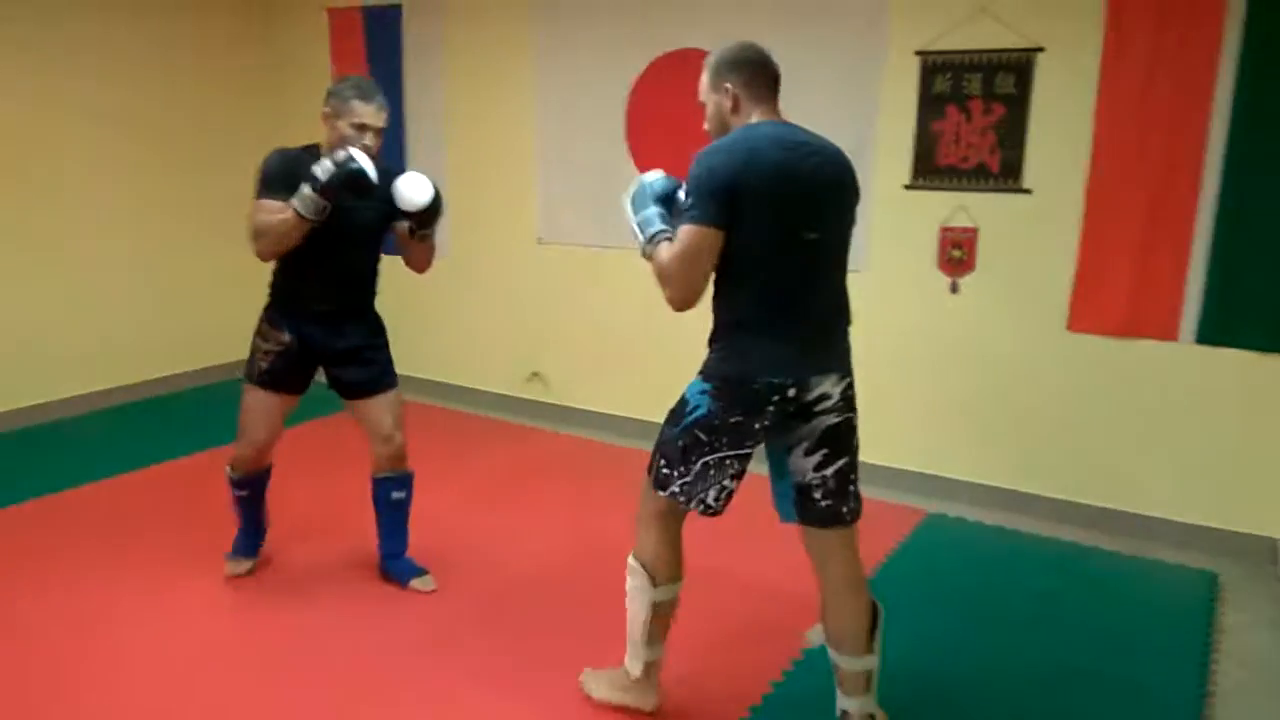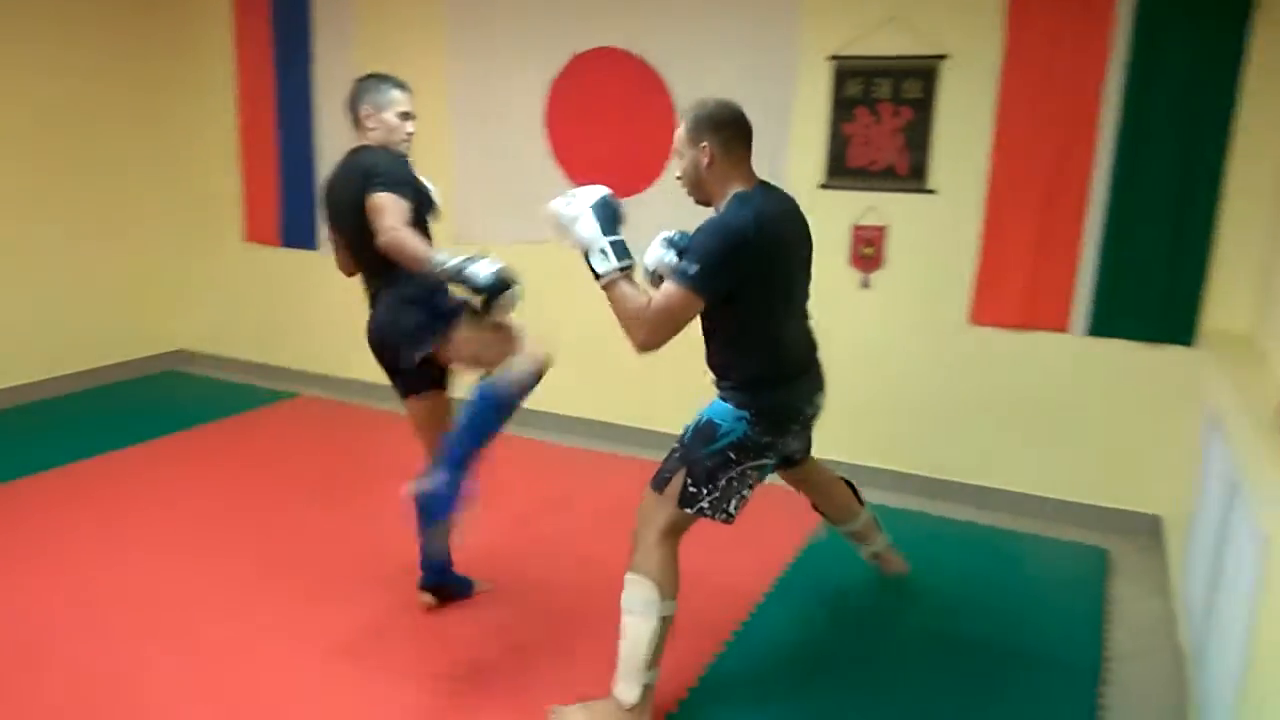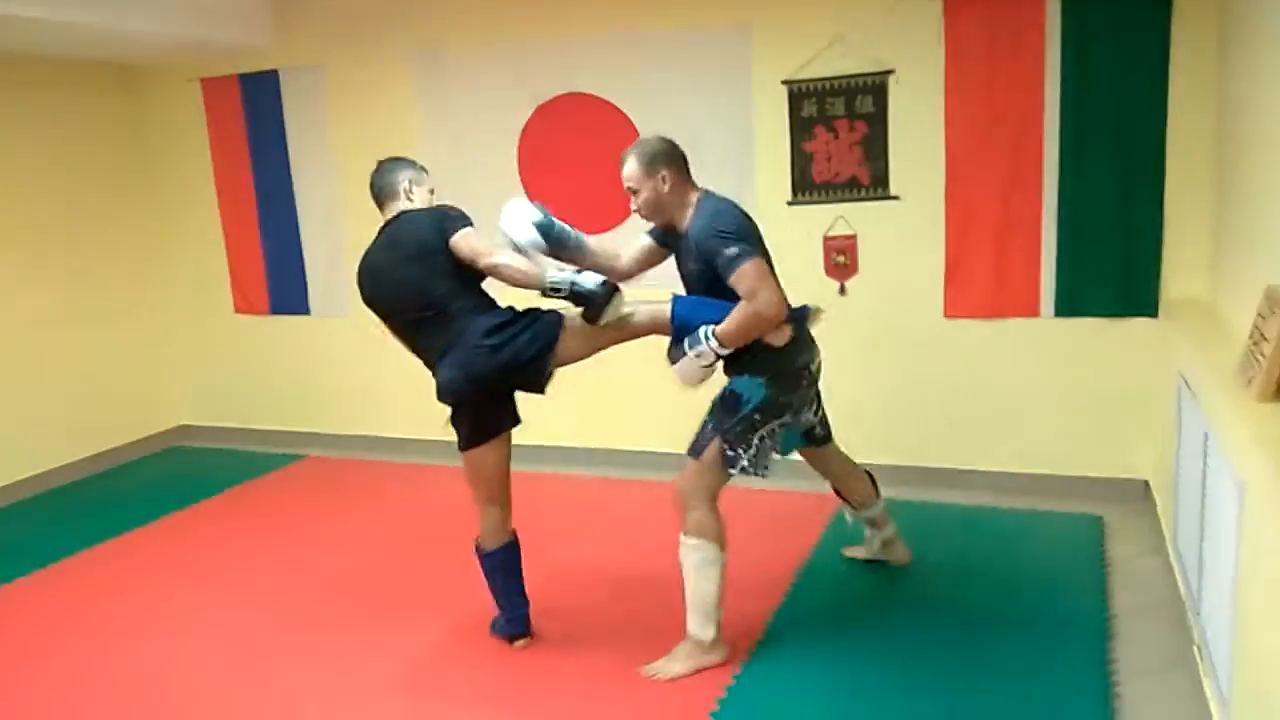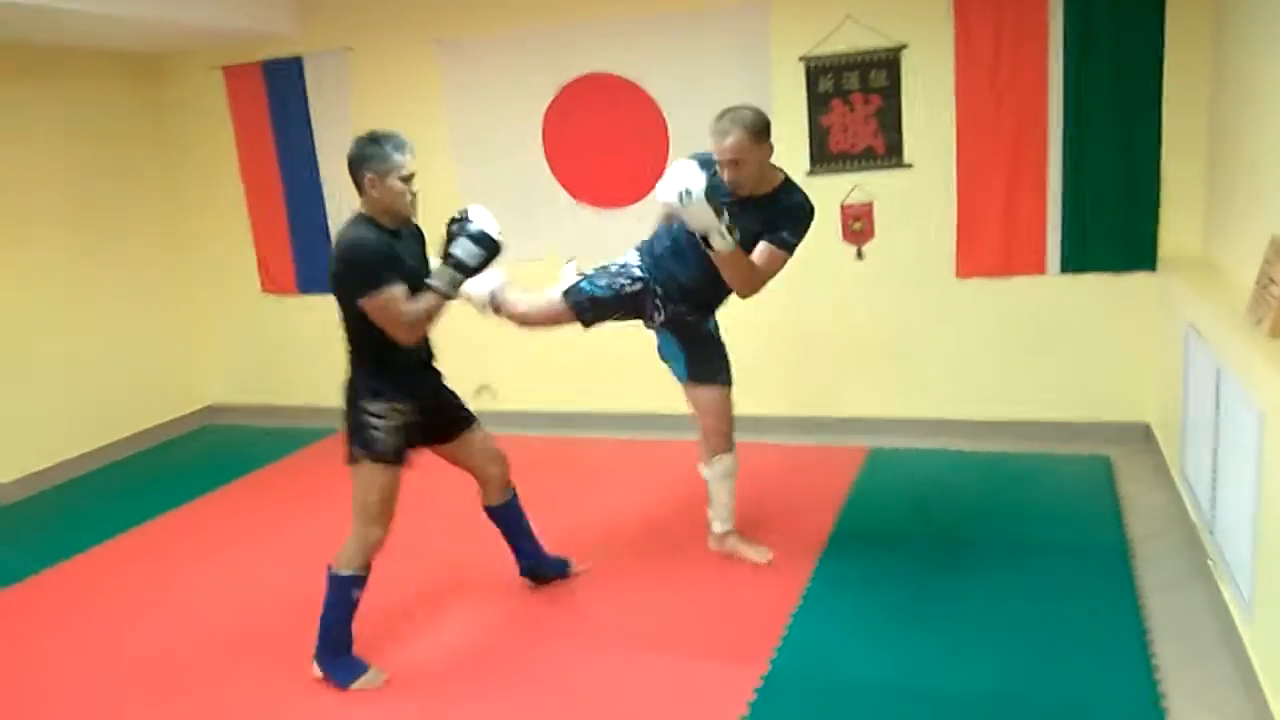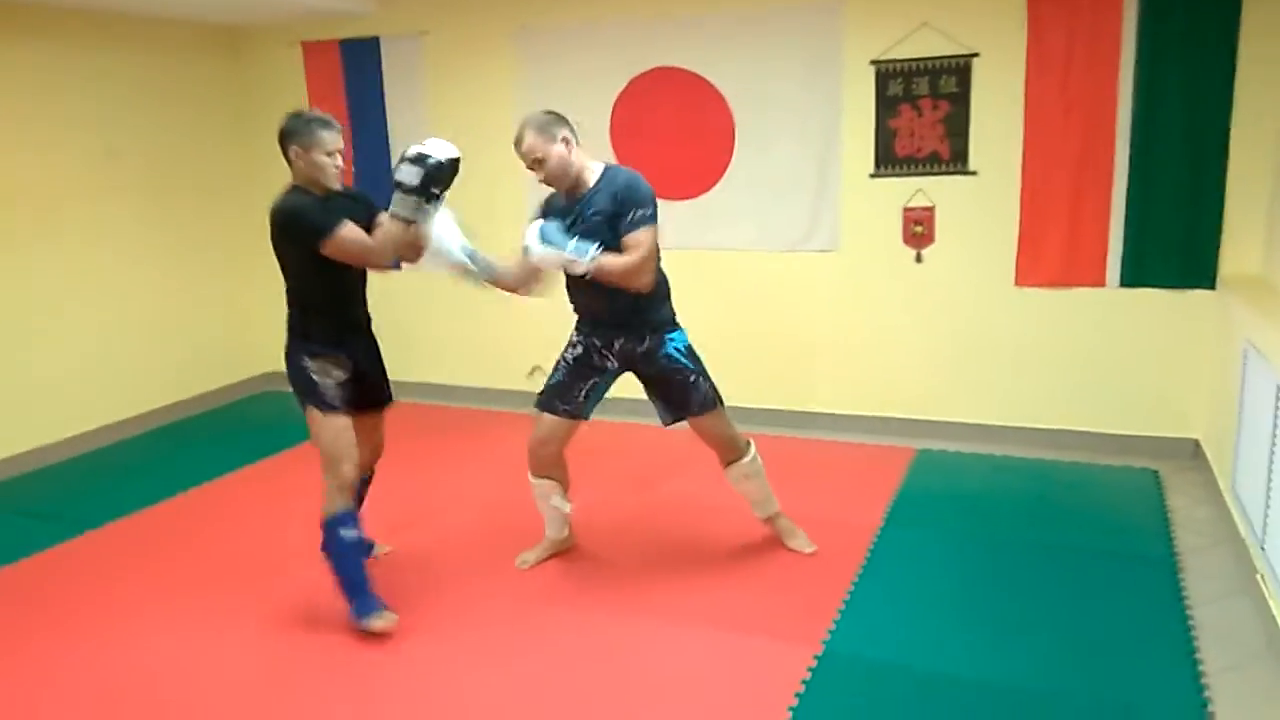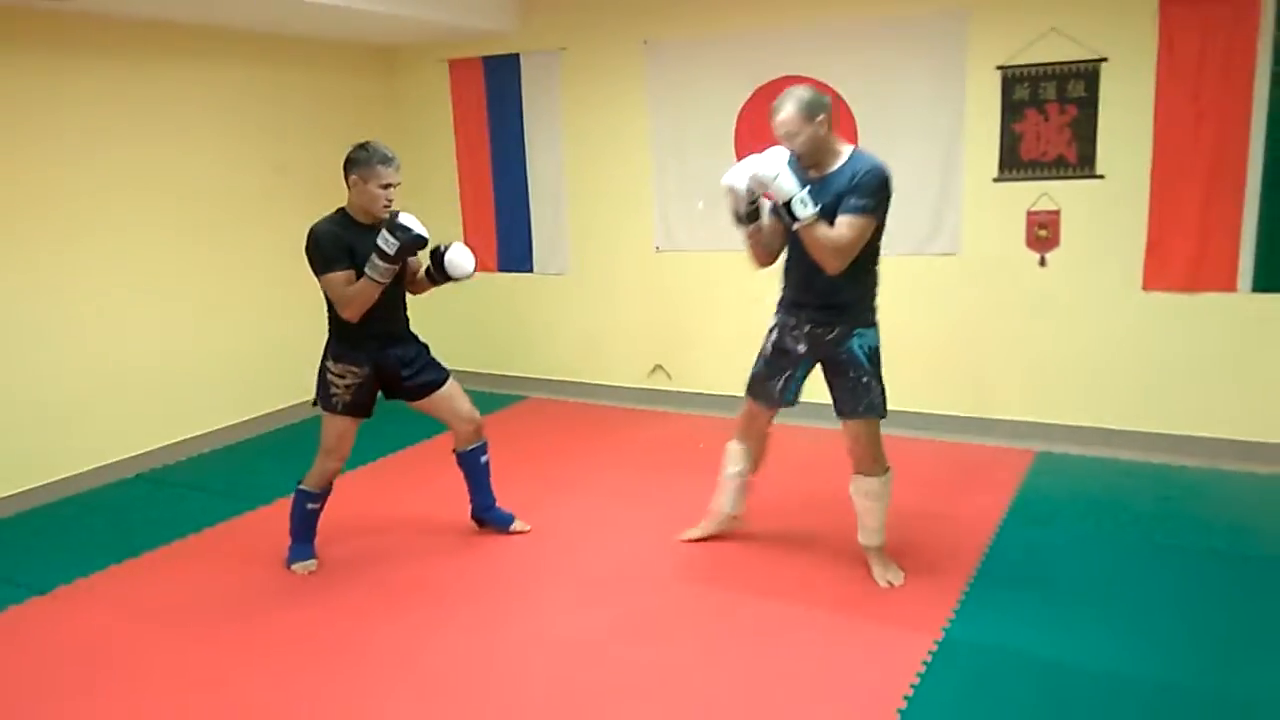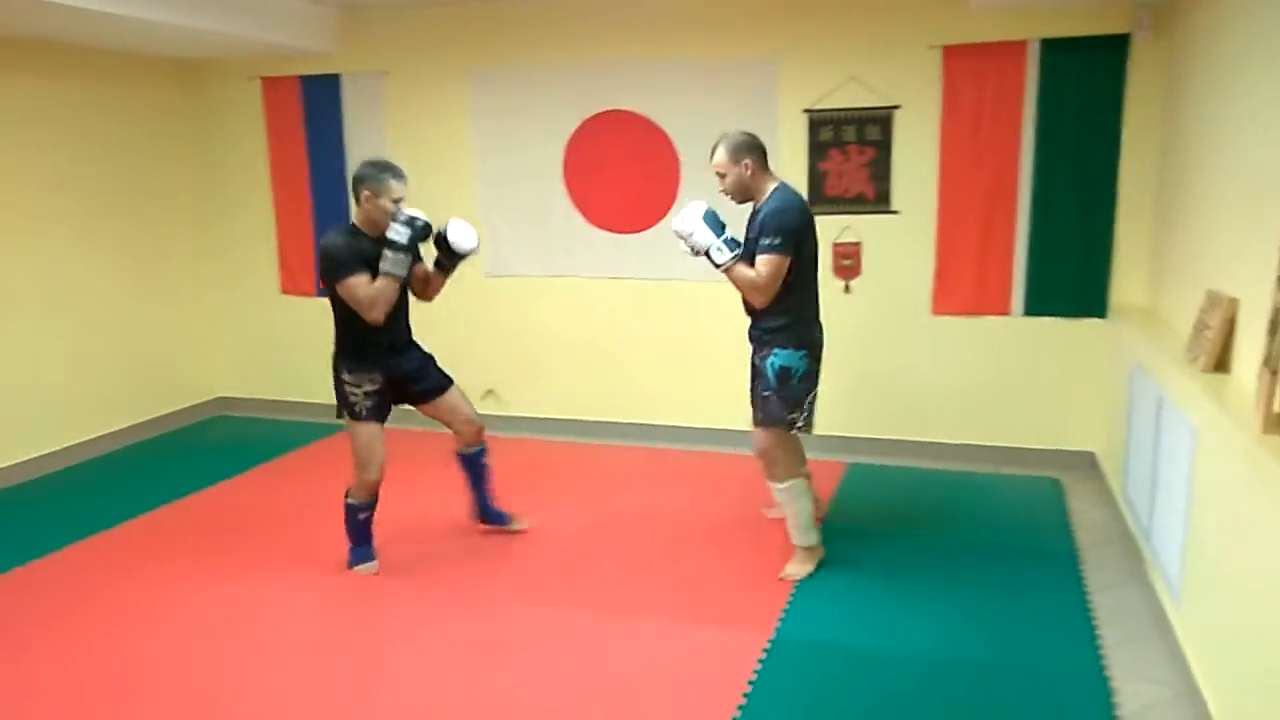
dt=0.7s
person 1, frame 1
left shoulder: (721, 161)
right shoulder: (836, 164)
left elbow: (681, 290)
left wrist: (652, 218)
left hip: (742, 375)
right hip: (825, 375)
left knee: (660, 509)
right knee: (835, 542)
person 1, frame 2
left shoulder: (725, 230)
right shoulder: (781, 208)
left elbow: (647, 332)
left wrist: (600, 245)
right wrist: (680, 262)
left hip: (753, 404)
right hip: (800, 387)
left knee: (655, 527)
right knee: (805, 468)
right ankle: (882, 551)
person 1, frame 3
left shoulder: (715, 224)
right shoulder: (680, 220)
left elbow: (769, 305)
right elbow: (622, 264)
left wrist: (706, 345)
right wrist: (556, 237)
left hip: (768, 373)
right hip: (790, 362)
left knee: (694, 489)
right knee: (822, 453)
left ankle: (705, 640)
right ankle: (887, 542)
person 1, frame 4
left shoulder: (793, 209)
right shoulder: (703, 169)
left elbow: (747, 282)
left wrist: (713, 226)
left hip: (690, 310)
right hip: (644, 275)
left knee: (716, 419)
right knee: (537, 314)
left ankle: (722, 532)
right ankle: (492, 290)
person 1, frame 5
left shoulder: (626, 187)
right shoulder: (554, 208)
left elbow: (642, 272)
right elbow: (524, 281)
left wrist: (572, 256)
left hip: (653, 335)
right hip: (594, 339)
left knee: (721, 435)
right knee: (543, 443)
left ankle: (775, 518)
right ankle: (557, 535)
person 1, frame 6
left shoulder: (868, 177)
right shoulder: (792, 173)
left elbow: (835, 257)
right elbow: (765, 256)
left wrist: (790, 198)
right wrist: (747, 210)
left hip: (848, 327)
right hip: (794, 318)
left knee: (863, 439)
right knee: (752, 418)
left ankle: (874, 548)
right ankle: (723, 513)
person 1, frame 7
left shoulder: (782, 210)
right shoulder: (766, 206)
left elbow: (760, 289)
left wrist: (714, 246)
right wrist: (715, 246)
left hip: (788, 342)
right hip: (769, 337)
left knee: (770, 445)
right knee: (775, 434)
left ankle: (808, 545)
right ankle: (807, 503)
person 2, frame 1
left shoulder: (384, 181)
right shoulder: (285, 166)
left elbow: (419, 263)
right elbow: (265, 245)
left wrist: (424, 225)
right wrist: (318, 192)
left hip: (357, 328)
right hip: (290, 324)
left knee: (391, 446)
right knee: (252, 450)
left ankle: (394, 557)
right ankle: (248, 538)
person 2, frame 2
left shoulder: (343, 178)
right shoulder: (385, 164)
left elbow: (349, 264)
right elbow: (394, 236)
right wrist: (465, 270)
left hip: (396, 322)
right hip: (416, 305)
left knee: (443, 452)
right knee: (525, 360)
left ankle: (438, 574)
right ankle: (442, 484)
person 2, frame 3
left shoulder: (369, 270)
right shoulder: (435, 220)
right elbow: (491, 258)
right wrist: (572, 283)
left hip: (459, 377)
right hip: (500, 339)
left knee: (491, 506)
right knee: (645, 316)
left ankle: (513, 619)
person 2, frame 4
left shoulder: (405, 231)
right shoulder: (360, 247)
left elbow: (421, 301)
right elbow: (407, 329)
left wrist: (458, 257)
right wrist: (457, 268)
left hip: (423, 383)
right hip: (381, 398)
left knee: (494, 467)
right knee: (370, 532)
left ankle: (535, 564)
right ankle: (331, 653)
person 2, frame 5
left shoulder: (349, 199)
right shoulder: (294, 211)
left elbow: (408, 250)
right elbow: (378, 255)
left wrist: (427, 195)
right wrist: (407, 196)
left hip: (357, 343)
right hip: (318, 354)
left knee: (368, 453)
right knee: (343, 470)
left ankle: (340, 538)
right ankle: (359, 598)
person 2, frame 6
left shoulder: (397, 225)
right shoulder: (327, 235)
right elbow: (349, 308)
left wrist: (436, 272)
right wrist: (384, 259)
left hip: (403, 347)
right hip: (352, 358)
left knee: (469, 422)
right knee: (330, 463)
left ankle: (488, 513)
right ankle: (301, 543)
person 2, frame 7
left shoulder: (399, 235)
right shoulder: (338, 248)
left elbow: (425, 291)
right elbow: (373, 311)
left wrist: (448, 259)
right wrist: (396, 254)
left hip: (407, 355)
right hip: (361, 369)
left knee: (471, 427)
right knee: (370, 475)
left ankle: (486, 511)
right ankle: (359, 546)
